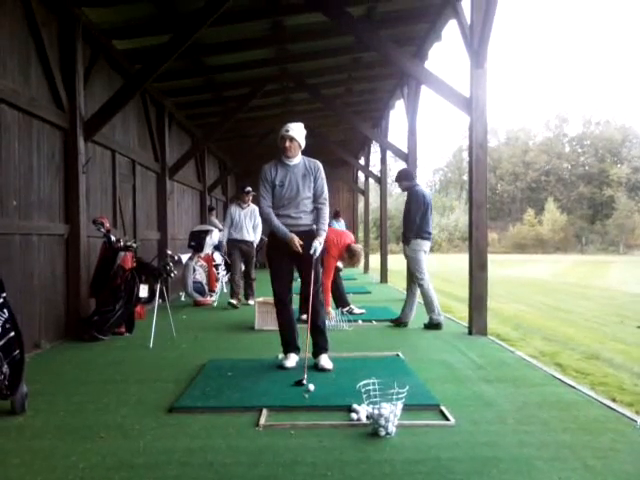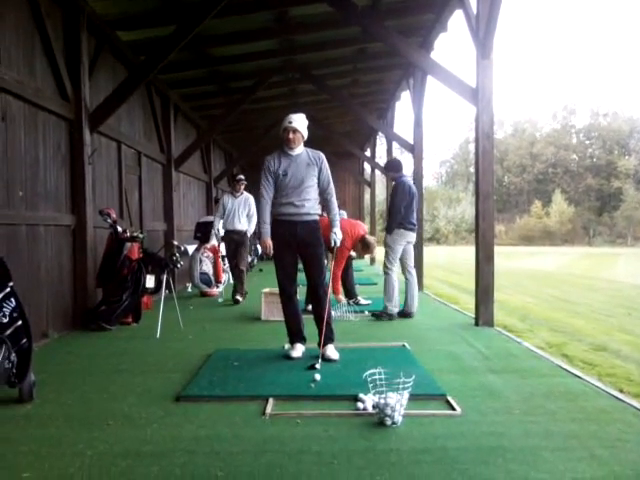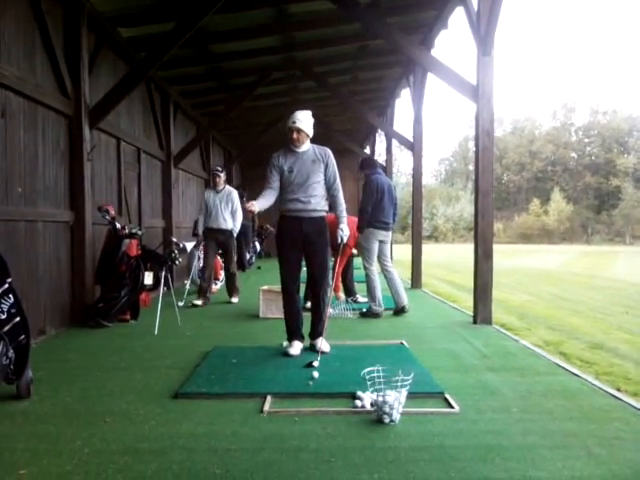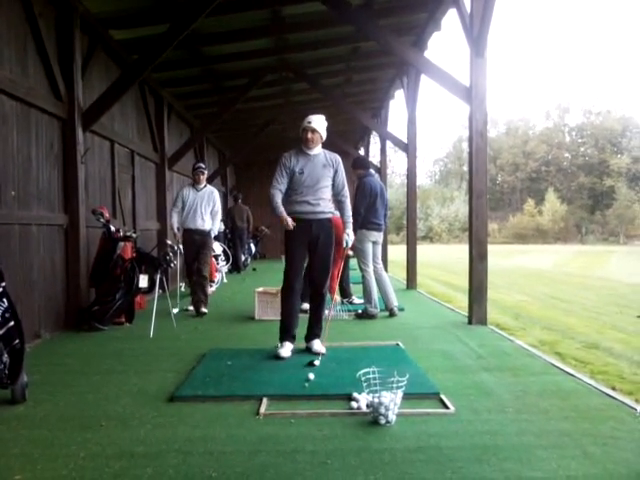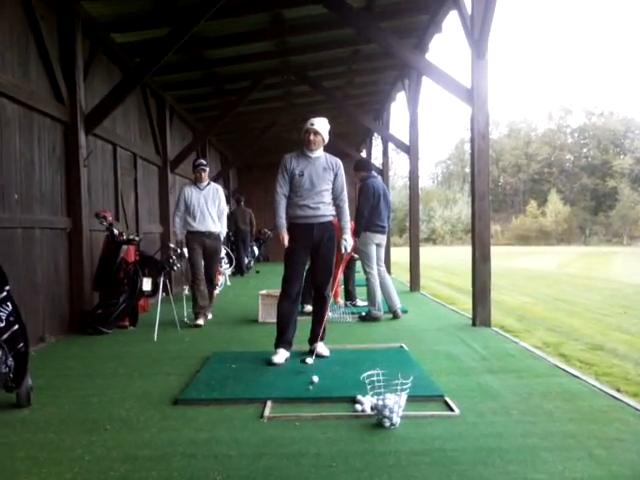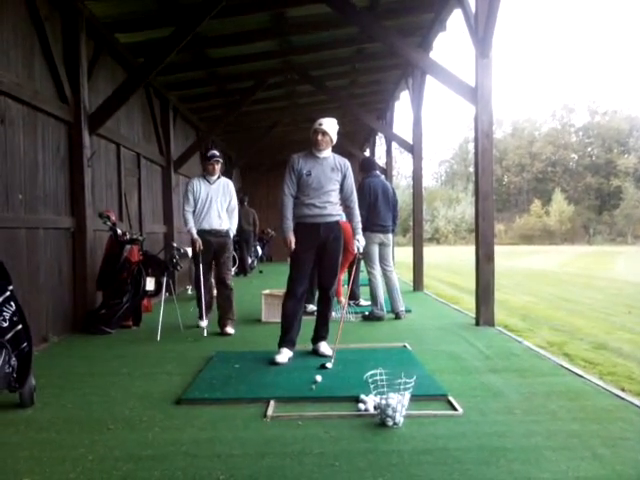
dt=0.7s
person 1, frame 1
left shoulder: (314, 167)
right shoulder: (269, 170)
left elbow: (322, 204)
right elbow: (265, 207)
left wrist: (320, 235)
right wrist: (286, 235)
left hip: (308, 237)
right hip: (279, 239)
left knee: (314, 295)
right knee: (282, 297)
left ankle: (321, 351)
right ankle: (291, 350)
person 1, frame 2
left shoulder: (317, 158)
right shoulder: (272, 161)
left elbow: (328, 193)
right elbow: (265, 198)
left wrist: (335, 225)
right wrist: (265, 233)
left hip: (310, 226)
right hip: (282, 228)
left knee: (318, 286)
right knee: (287, 287)
left ankle: (327, 341)
right ankle: (297, 340)
person 1, frame 3
left shoulder: (324, 155)
right shoulder: (279, 158)
left elbow: (335, 189)
right elbow: (272, 189)
left wrist: (342, 221)
right wrist: (258, 204)
left hip: (316, 223)
right hip: (289, 224)
left knee: (319, 281)
right knee: (290, 283)
left ankle: (317, 335)
right ankle: (295, 337)
person 1, frame 4
left shoulder: (333, 160)
right shoulder: (288, 159)
left elbow: (342, 194)
right elbow: (276, 189)
left wrist: (348, 226)
right wrist: (281, 213)
left hip: (323, 225)
right hip: (296, 225)
left knee: (320, 284)
right knee: (292, 282)
left ankle: (314, 337)
right ankle: (287, 338)
person 1, frame 5
left shoulder: (334, 164)
right shoulder: (290, 161)
left elbow: (341, 200)
right elbow: (281, 195)
left wrist: (346, 232)
right wrist: (281, 227)
left hip: (325, 229)
right hip: (298, 229)
left knee: (322, 287)
right knee: (291, 287)
left ankle: (317, 340)
right ankle: (283, 345)
person 1, frame 6
left shoulder: (342, 164)
right shoulder: (297, 161)
left elbow: (350, 199)
right elbow: (288, 196)
left wrist: (357, 231)
right wrist: (288, 230)
left hip: (332, 229)
right hip: (304, 228)
left knee: (327, 287)
right knee: (296, 287)
left ankle: (320, 339)
right ankle: (286, 344)
person 2, frame 1
left shoulder: (415, 193)
right shoulder: (422, 192)
left elbow: (413, 220)
left wrist: (406, 240)
left hip: (416, 241)
right hip: (423, 240)
left knee: (422, 280)
right knee: (413, 280)
left ankle: (436, 318)
right ankle: (405, 317)
person 2, frame 2
left shoulder: (401, 184)
right shoulder: (410, 184)
left elbow: (397, 210)
left wrist: (389, 229)
left hip: (399, 231)
right hip: (410, 231)
left knee: (390, 269)
right knee: (409, 270)
left ankle: (390, 309)
right ankle: (409, 308)
person 2, frame 3
left shoulder: (371, 181)
right shoulder: (388, 182)
left elbow: (365, 208)
right elbow: (394, 207)
left wrist: (360, 228)
left hip: (372, 229)
right hip: (386, 230)
left knee: (370, 268)
right knee: (387, 266)
left ankle: (376, 308)
right ankle: (402, 303)
person 2, frame 4
left shoulder: (364, 183)
right shoulder: (379, 183)
left elbow: (359, 210)
right elbow: (385, 209)
left wrist: (353, 231)
left hip: (364, 231)
right hip: (378, 231)
left knee: (367, 270)
right knee: (378, 268)
left ankle: (371, 309)
right ankle: (392, 305)
person 2, frame 5
left shoulder: (367, 185)
right shoulder: (381, 184)
left elbow: (362, 212)
right elbow: (387, 210)
left wrist: (357, 234)
left hip: (368, 233)
right hip: (381, 233)
left knee: (371, 272)
right knee: (381, 270)
left ankle: (375, 311)
right ankle: (396, 307)
person 2, frame 6
left shoulder: (365, 184)
right shoulder: (388, 185)
left elbow: (361, 212)
right elbow: (395, 210)
left hip: (371, 233)
right hip: (387, 233)
left knee: (373, 272)
right knee: (389, 270)
left ankle: (378, 311)
right ankle: (399, 309)
person 3, frame 1
left shoulder: (254, 209)
right shoulder: (232, 208)
left elbow: (258, 227)
right elbow: (226, 226)
left wrist: (255, 242)
right wrist: (224, 242)
left hip: (249, 243)
right hip: (234, 243)
left knee: (250, 272)
right knee: (235, 270)
left ankle: (249, 296)
right ankle: (235, 298)
person 3, frame 2
left shoulder: (249, 198)
right shoulder: (225, 198)
left elbow: (253, 217)
right elbow: (218, 216)
left wrist: (248, 233)
left hip: (242, 234)
right hip: (229, 234)
left knee: (241, 264)
right knee: (233, 265)
left ankle: (238, 293)
right ankle: (241, 291)
person 3, frame 3
left shoulder: (232, 193)
right shoulder: (207, 194)
left elbow: (237, 214)
right elbow: (202, 214)
left wrist: (234, 232)
right wrist: (200, 232)
left hip: (227, 233)
right hip: (211, 233)
left knee: (230, 265)
right knee: (207, 264)
left ankle: (233, 293)
right ankle: (203, 296)
person 3, frame 4
left shoulder: (213, 192)
right shoulder: (184, 191)
left elbow: (217, 215)
right elbow: (175, 211)
left wrist: (212, 233)
right wrist: (176, 230)
left hip: (205, 234)
right hip: (188, 234)
left knee: (203, 269)
right knee: (190, 269)
left ankle: (201, 304)
right ankle: (196, 299)
person 3, frame 5
left shoulder: (217, 190)
right shoulder: (186, 190)
left elbow: (223, 214)
right elbow: (178, 214)
left wrist: (221, 235)
right wrist: (179, 235)
left hip: (213, 237)
right hip: (194, 236)
left knee: (211, 275)
right knee: (197, 274)
left ankle: (206, 307)
right ankle: (200, 313)
person 3, frame 6
left shoulder: (228, 184)
right shoulder: (194, 184)
left elbow: (233, 211)
right elbow: (187, 211)
left wrist: (230, 233)
right wrist: (194, 235)
left hip: (222, 236)
right hip: (201, 236)
left knee: (224, 278)
right knee: (201, 278)
left ankle: (226, 321)
right ankle: (205, 313)
